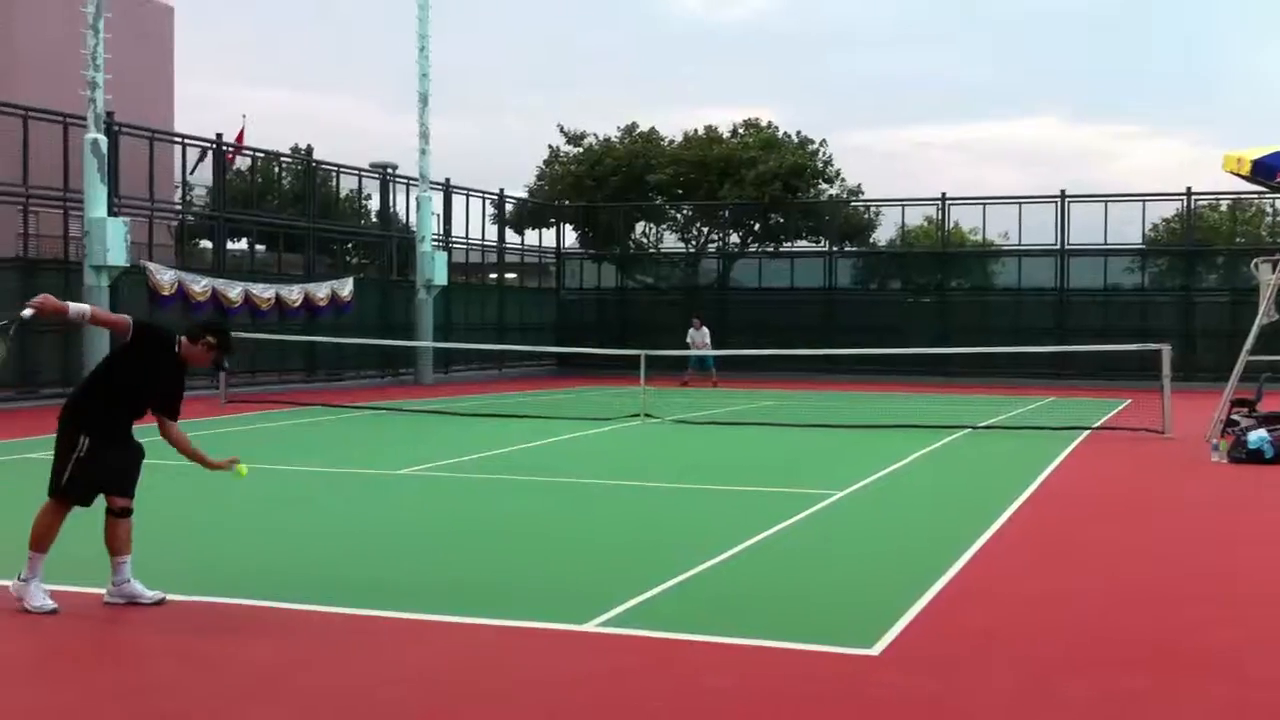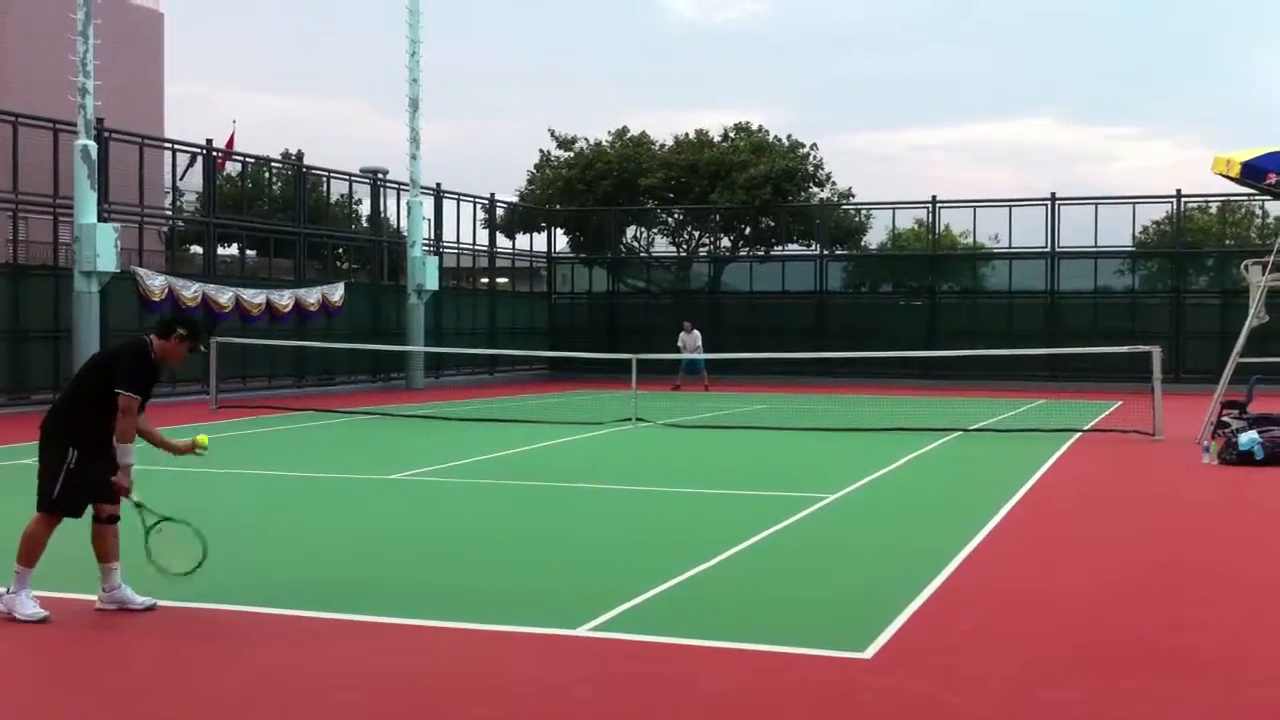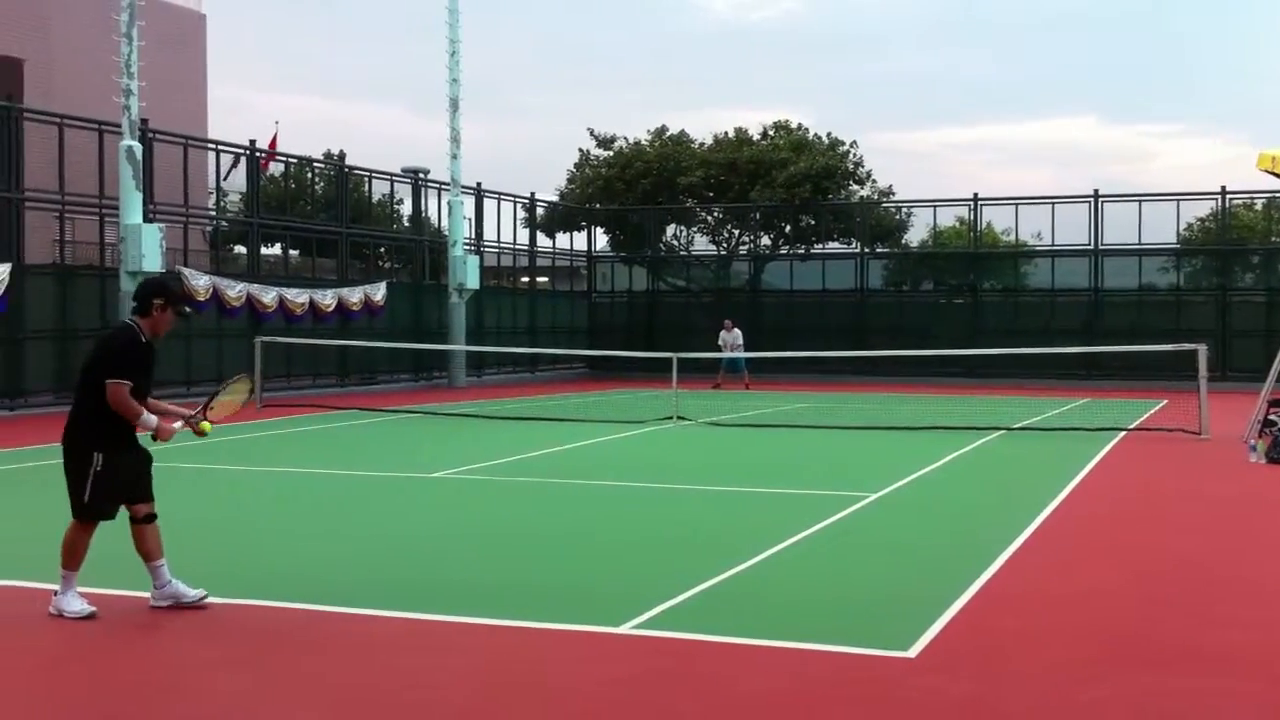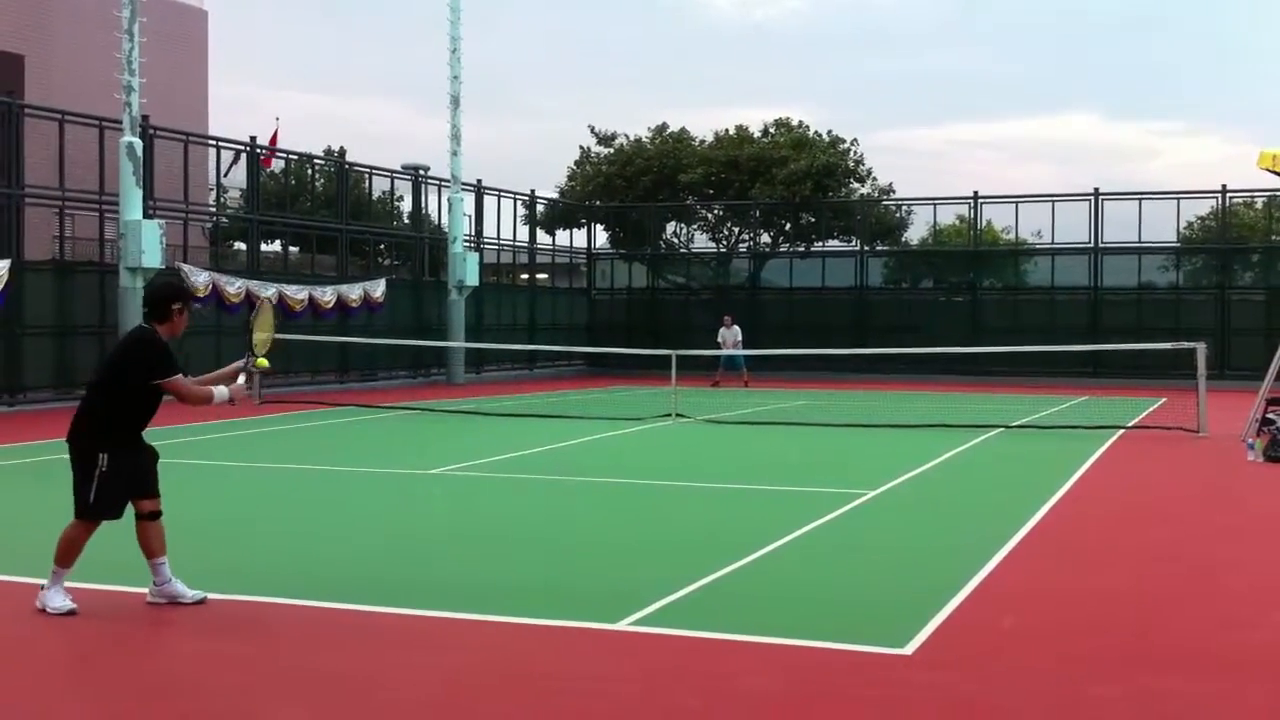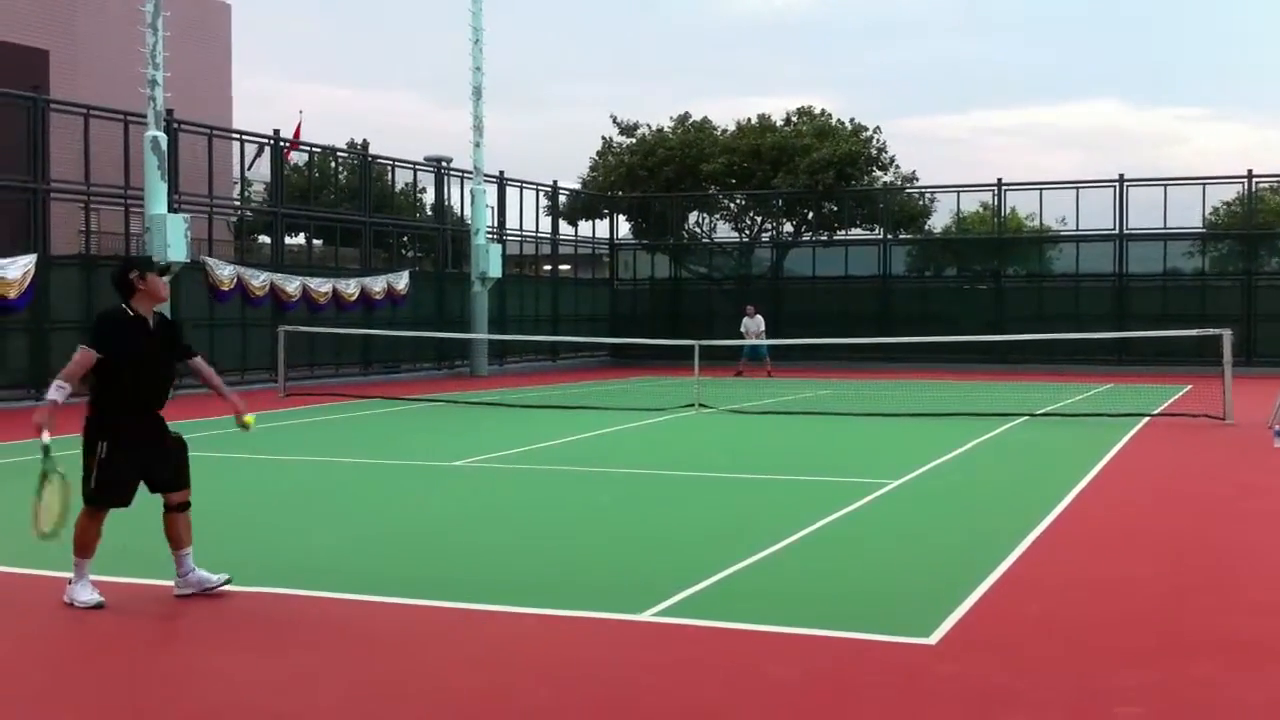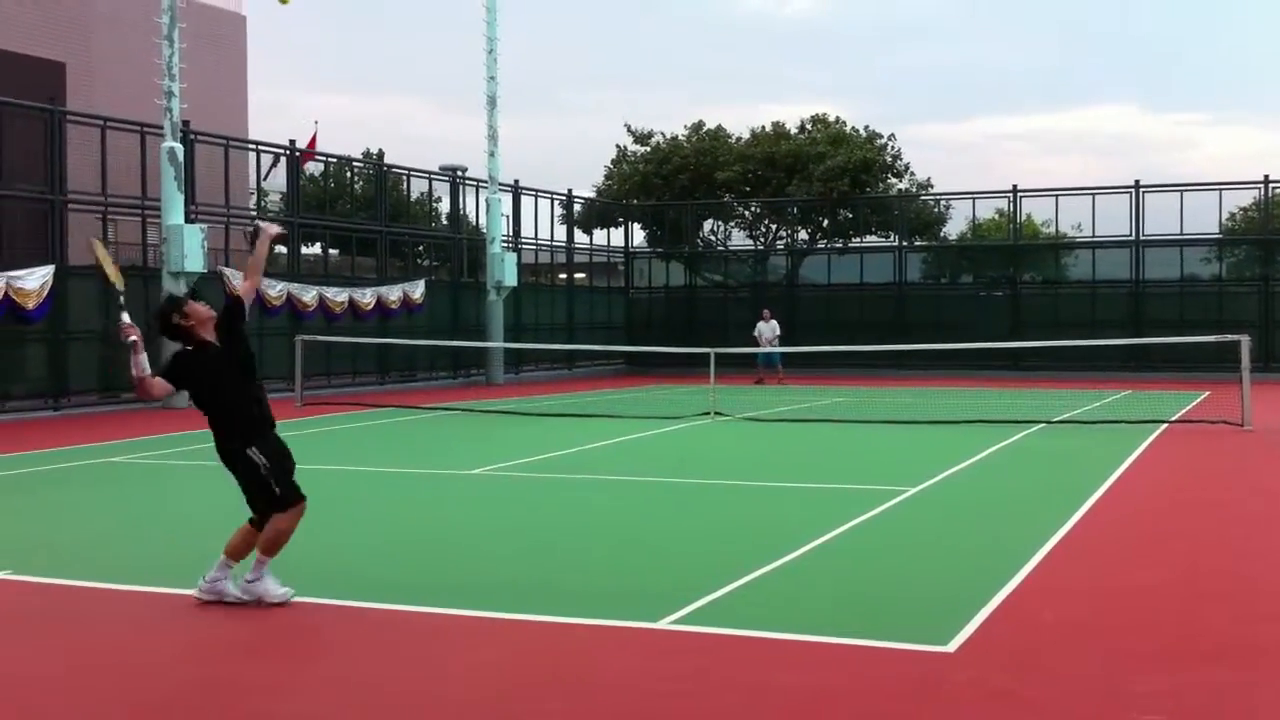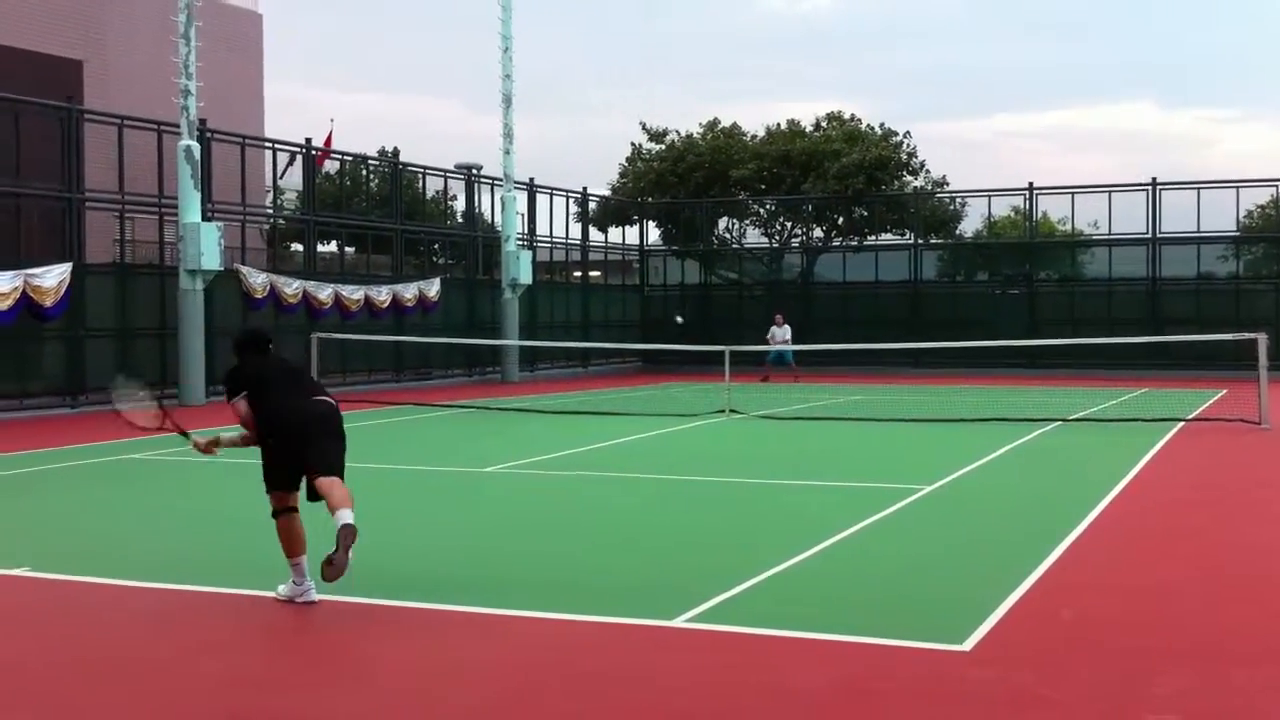
dt=0.7s
person 1, frame 1
left shoulder: (174, 374)
right shoulder: (155, 339)
left elbow: (168, 429)
right elbow: (106, 318)
left wrist: (209, 462)
right wrist: (61, 307)
left hip: (117, 434)
right hip: (84, 424)
left knee: (121, 504)
right knee: (62, 501)
left ankle: (121, 583)
right ankle: (28, 581)
person 1, frame 2
left shoulder: (146, 362)
right shoulder: (137, 355)
left elbow: (134, 419)
right elbow: (124, 415)
left wrist: (175, 447)
right wrist: (125, 467)
left hip: (95, 440)
right hip: (67, 437)
left knee: (107, 511)
right knee: (51, 513)
left ankle: (112, 590)
person 1, frame 3
left shoulder: (141, 344)
right shoulder: (124, 341)
right elbow: (118, 399)
left wrist: (181, 413)
right wrist: (155, 425)
left hip: (121, 442)
right hip: (92, 443)
left knee: (144, 511)
right knee: (87, 518)
left ankle: (164, 587)
right ankle: (64, 594)
person 1, frame 4
left shoulder: (152, 344)
right shoulder: (147, 346)
left elbow: (183, 385)
right elbow: (185, 393)
left wrist: (231, 370)
right wrist: (228, 393)
left hip: (126, 440)
right hip: (98, 441)
left knee: (149, 507)
right knee: (90, 517)
left ankle: (163, 584)
right ankle: (52, 589)
person 1, frame 5
left shoulder: (166, 327)
right shoulder: (112, 322)
left elbow: (198, 364)
right elbow: (79, 364)
left wrist: (230, 398)
right wrist: (50, 404)
left hip: (150, 427)
right hip: (111, 432)
left knee: (178, 496)
right knee: (98, 505)
left ankle: (187, 575)
right ankle: (78, 582)
person 1, frame 6
left shoulder: (227, 326)
right shoulder: (186, 360)
left elbow: (250, 281)
right elbow: (150, 391)
left wrist: (264, 238)
right wrist: (136, 348)
left hip: (262, 438)
right hip: (244, 444)
left knee: (267, 513)
right knee: (291, 506)
left ankle: (216, 580)
right ankle: (256, 579)
person 1, frame 7
left shoulder: (238, 375)
right shoulder: (288, 366)
left elbow: (245, 415)
right wrist: (218, 441)
left hip: (282, 423)
right hip: (323, 414)
left knee: (283, 500)
right knee: (327, 478)
left ankle: (300, 583)
right ankle: (344, 524)
